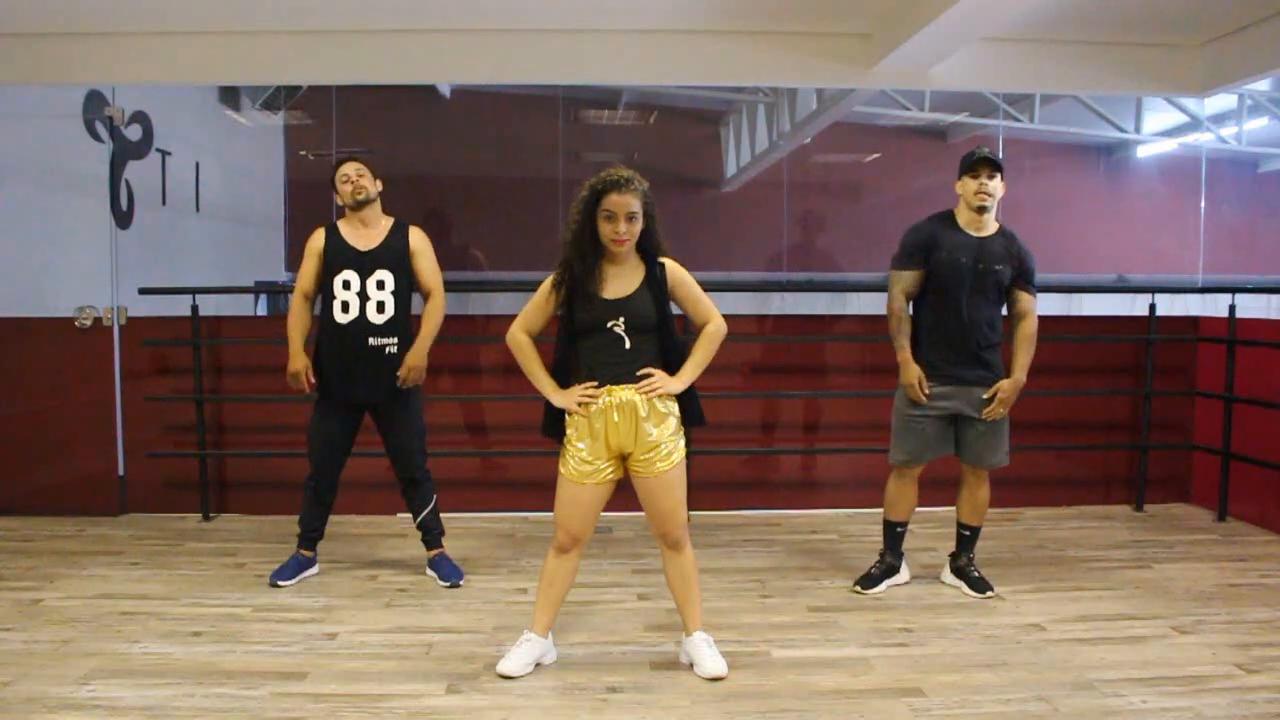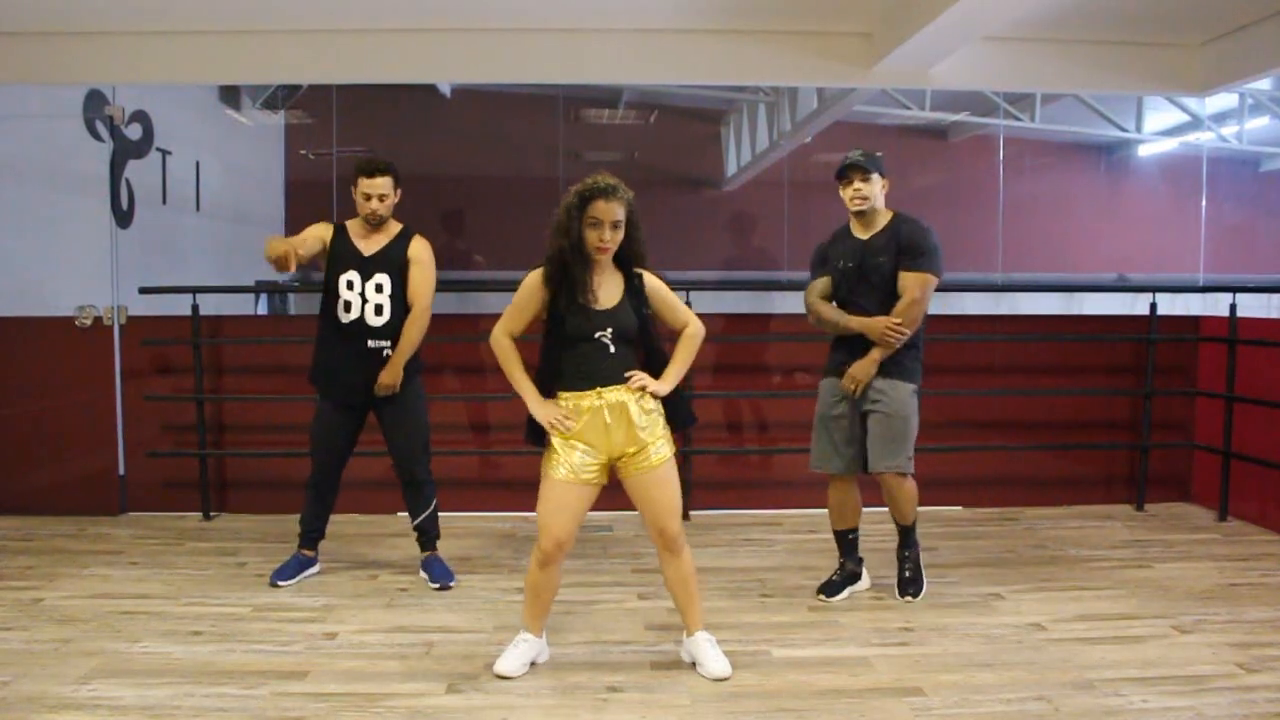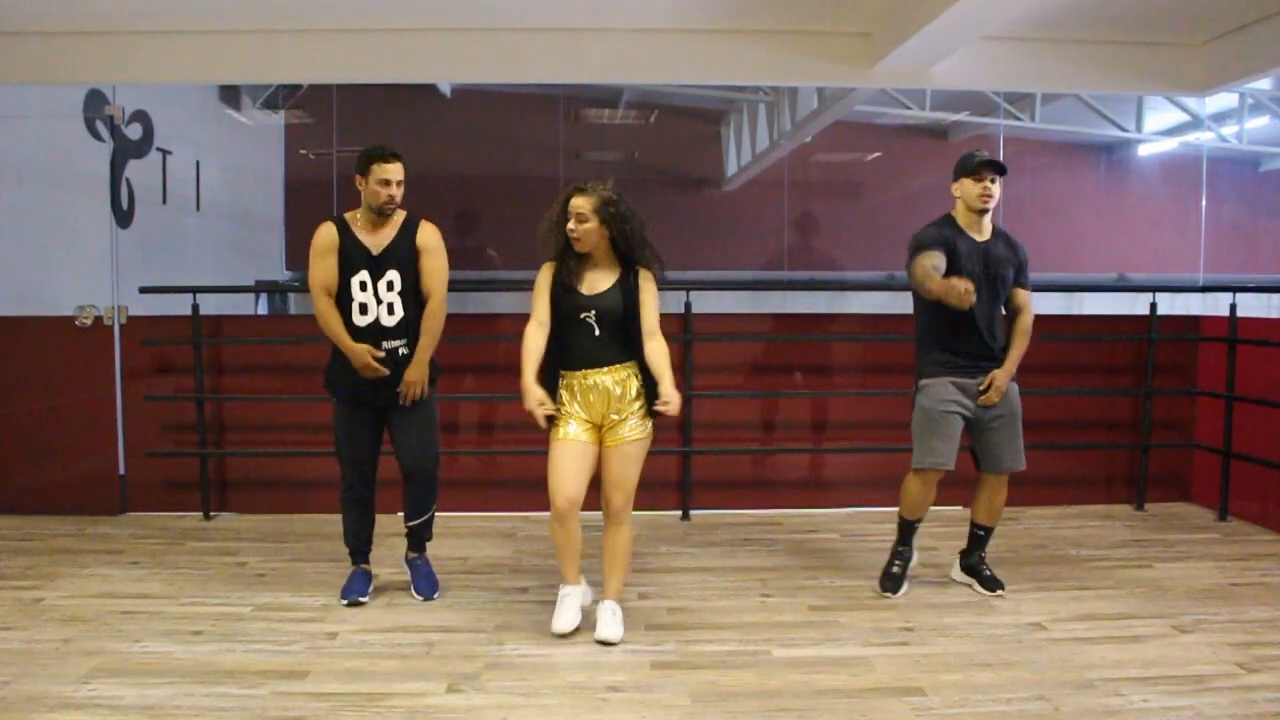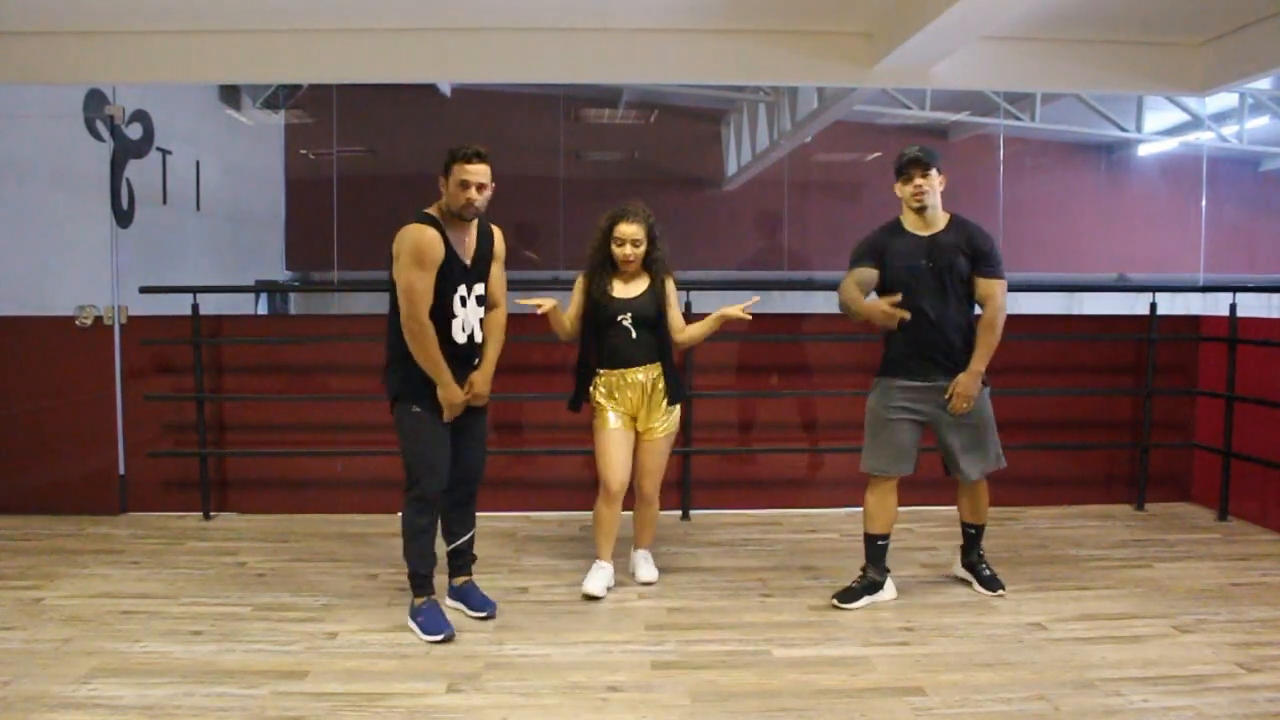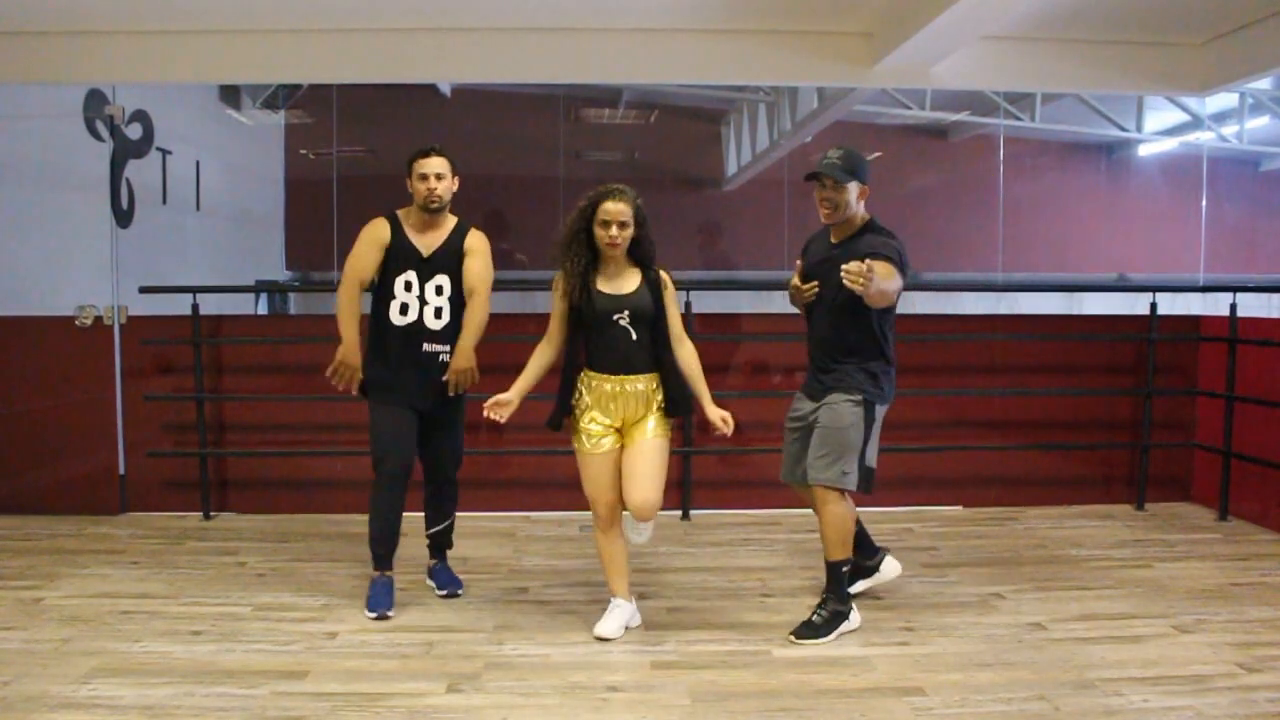
dt=1s
person 1, frame 1
left shoulder: (664, 272)
right shoulder: (570, 276)
left elbow: (714, 325)
right elbow: (518, 334)
left wrist: (681, 380)
right wrist: (554, 392)
left hip: (653, 418)
right hip: (589, 422)
left knee: (673, 534)
right knee: (567, 538)
left ankle: (696, 639)
right ankle: (537, 638)
person 1, frame 2
left shoulder: (641, 283)
right shoulder: (546, 281)
left elbow: (693, 328)
right elbow: (501, 337)
left wrist: (666, 383)
right wrist: (534, 400)
left hip: (638, 420)
right hip: (574, 425)
left knee: (670, 535)
right knee: (551, 544)
left ankle: (697, 637)
right ankle: (530, 638)
person 1, frame 3
left shoulder: (639, 278)
right shoulder: (553, 272)
left elbow: (652, 336)
right elbow: (536, 328)
left wrist: (667, 385)
right wrist: (529, 381)
left hip: (626, 397)
right hip: (573, 397)
left knee: (617, 506)
right knee: (563, 502)
left ankle: (611, 603)
right ankle: (572, 589)
person 1, frame 4
left shoulder: (662, 283)
right shoulder: (590, 281)
left elbow: (681, 335)
right elbow: (571, 331)
left wrist: (720, 317)
right wrist: (553, 310)
left hip: (657, 390)
right hip: (610, 392)
left knee: (648, 488)
right knee: (613, 484)
left ankle: (642, 552)
right ankle: (602, 563)
person 1, frame 5
left shoulder: (656, 280)
right shoulder: (571, 278)
left elbow: (679, 343)
right elbow: (553, 341)
left wrist: (708, 404)
right wrist: (516, 392)
left hip: (648, 400)
right hip: (593, 401)
left knee: (643, 504)
right knee: (604, 511)
left ankle: (640, 512)
right ankle: (622, 603)
person 2, frame 1
left shoulder: (1015, 251)
right shoulder: (927, 234)
left elbow: (1025, 318)
right elbow: (898, 298)
left wrist: (1017, 377)
right wrist: (905, 361)
left hip: (985, 382)
right hip: (926, 377)
left knee: (978, 471)
right knee: (906, 467)
left ankle: (962, 562)
right ankle: (891, 561)
person 2, frame 2
left shoulder: (914, 235)
right shoulder: (830, 247)
left elbow: (914, 302)
right elbow: (815, 306)
left wrist: (873, 359)
right wrist: (866, 326)
left hip: (894, 372)
right hip: (841, 372)
left knee: (892, 470)
right knee: (839, 473)
left ankle: (909, 550)
right ankle: (850, 565)
person 2, frame 3
left shoulder: (1011, 250)
right shoulder: (935, 236)
left elbow: (1023, 312)
right elbow: (924, 275)
left wrist: (1007, 369)
right wrist: (943, 288)
left hip: (996, 376)
right hip: (942, 375)
left knee: (997, 473)
right knee: (928, 467)
left ankle: (972, 559)
right ankle: (901, 551)
person 2, frame 4
left shoulder: (974, 239)
right shoulder: (880, 242)
left elbow: (994, 307)
right elbow: (849, 291)
left wrist: (975, 372)
right wrist: (868, 309)
left hip: (959, 378)
right hip: (897, 381)
left knee: (975, 474)
right knee: (882, 475)
left ankle: (971, 558)
right ankle: (875, 575)
person 2, frame 5
left shoulder: (880, 246)
right shoulder: (817, 242)
left elbow: (887, 288)
left wrist: (871, 285)
right wrist: (796, 294)
left hip: (857, 387)
right hip: (815, 383)
left knee: (827, 486)
right knee: (804, 481)
left ankle: (838, 604)
right ankle: (870, 558)
person 3, frame 1
left shoulder: (410, 237)
right shoulder: (322, 239)
left elbow: (436, 295)
right elbow: (302, 298)
left wrist: (421, 350)
right wrist: (296, 352)
left hip: (394, 375)
right hip: (336, 376)
left knee: (413, 468)
right knee: (322, 468)
left ankle: (436, 552)
right ankle: (305, 553)
person 3, frame 2
left shoulder: (415, 246)
right shoulder: (330, 234)
left elbow: (420, 311)
right elbow: (287, 250)
left wrist: (396, 365)
right wrist: (278, 249)
left hip: (397, 374)
right hip: (339, 375)
left knee: (415, 467)
right knee: (324, 466)
left ankle: (429, 553)
right ankle: (307, 552)
person 3, frame 3
left shoulder: (424, 233)
right shoulder: (330, 234)
left elbow: (436, 301)
right elbow: (321, 300)
left wrist: (420, 364)
right wrist: (350, 349)
left hip: (407, 372)
right hip: (353, 377)
left knee: (421, 466)
right knee: (356, 477)
left ankle: (416, 553)
right ankle: (361, 566)
person 3, frame 4
left shoulder: (492, 237)
right shoulder: (420, 236)
right elbow: (414, 319)
left wrist: (484, 372)
right wrist: (443, 384)
left hip: (467, 382)
right hip: (421, 386)
left knee: (465, 483)
right knee: (428, 488)
left ankle: (461, 579)
right ankle: (422, 598)
person 3, frame 5
left shoulder: (472, 241)
right shoulder: (380, 230)
left elbow: (478, 298)
right elbow: (351, 287)
left wrist: (466, 349)
right wrist: (349, 345)
left hip: (443, 377)
right hip: (390, 378)
left knee: (443, 474)
right knee: (390, 475)
left ankle: (438, 560)
right ankle: (382, 573)
